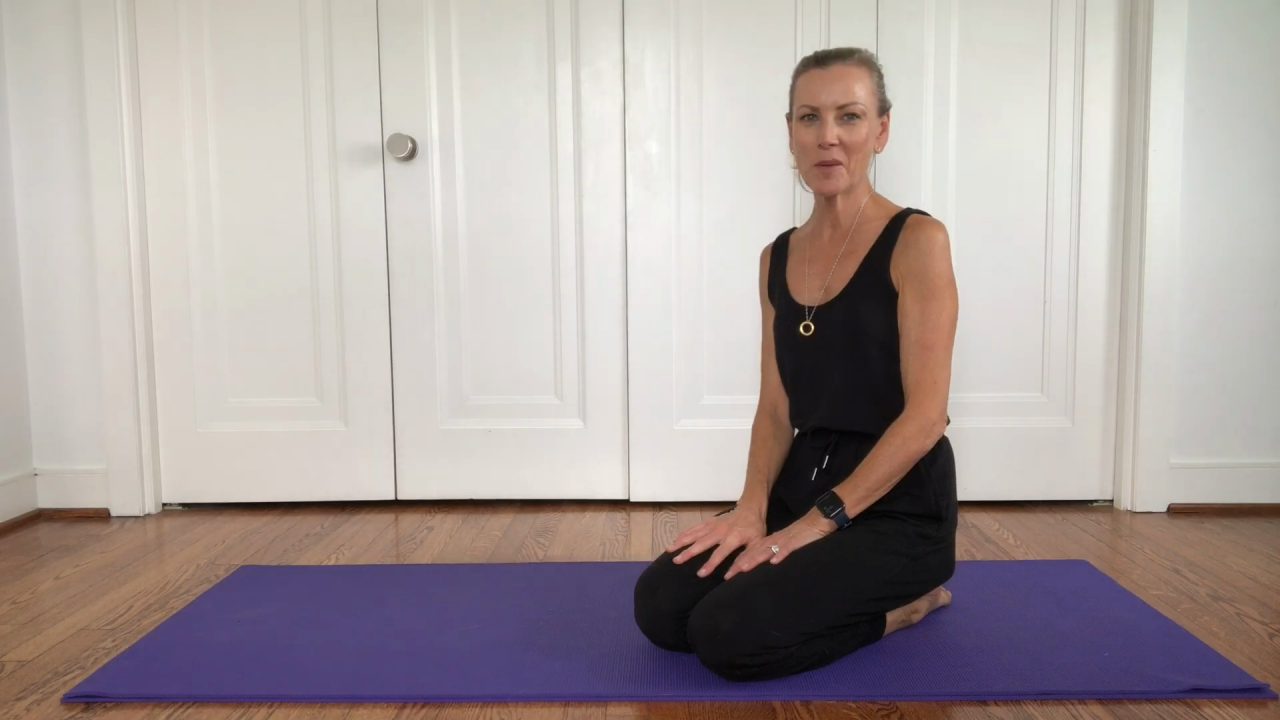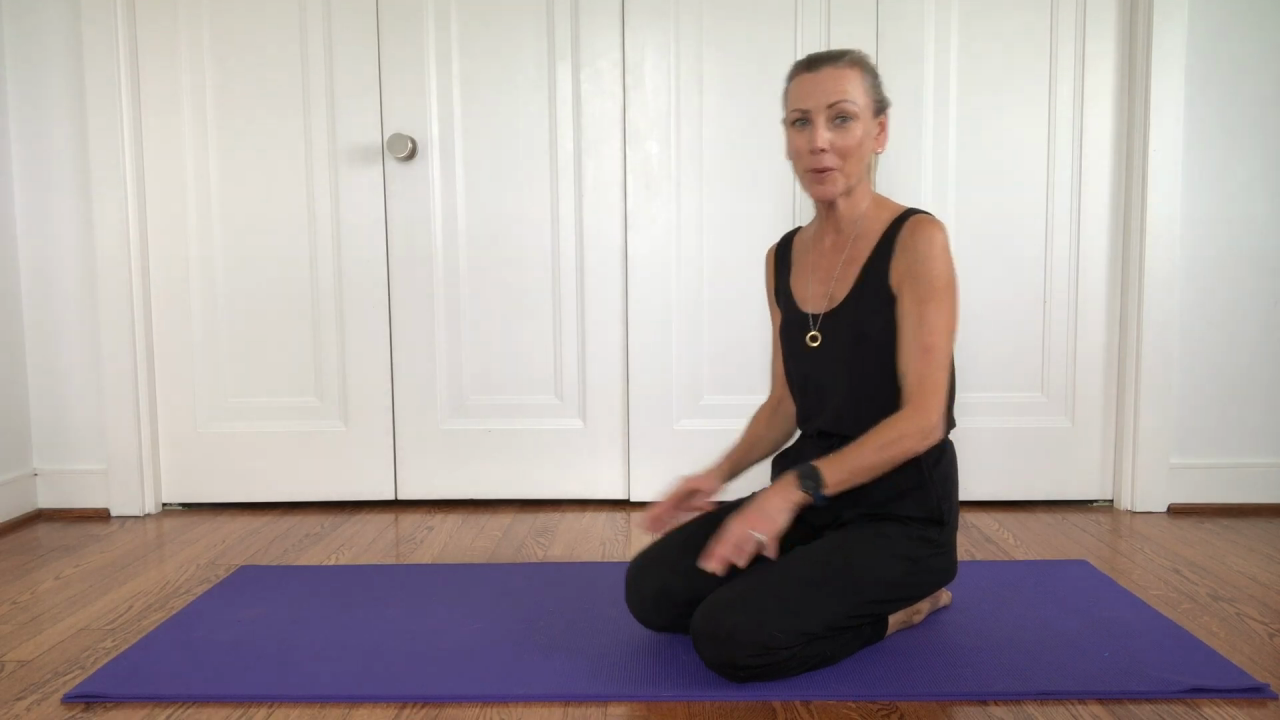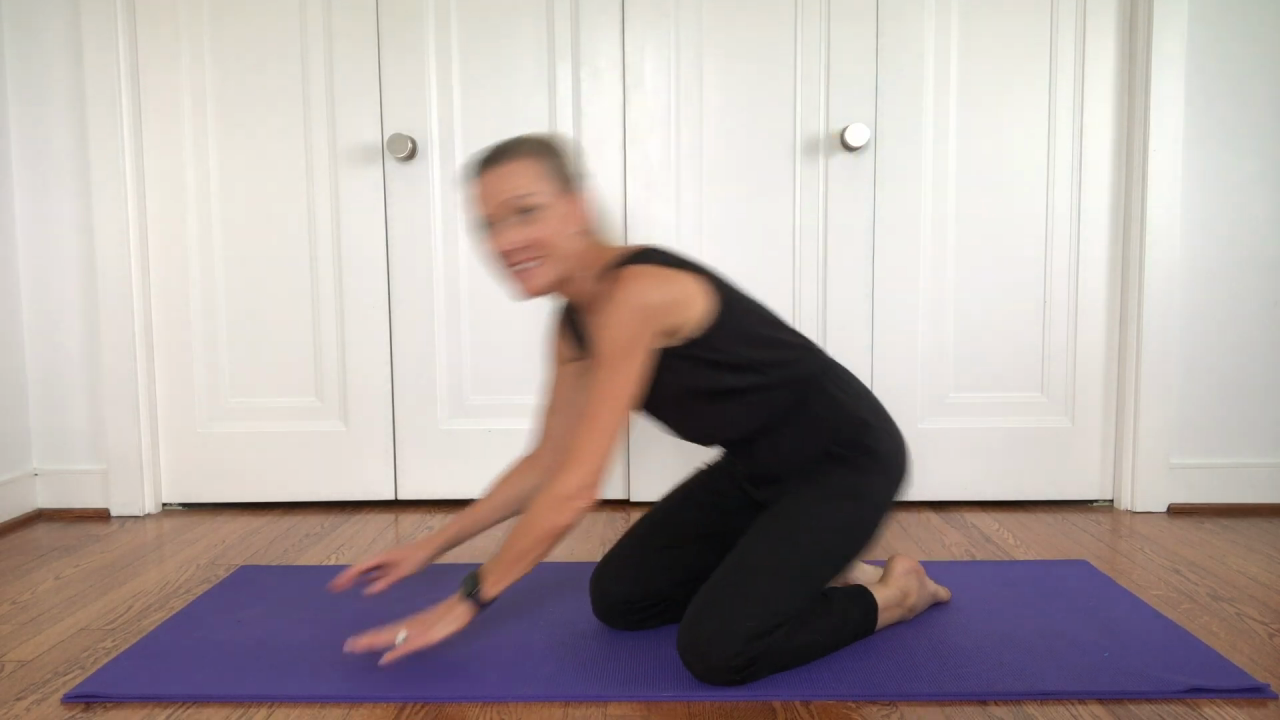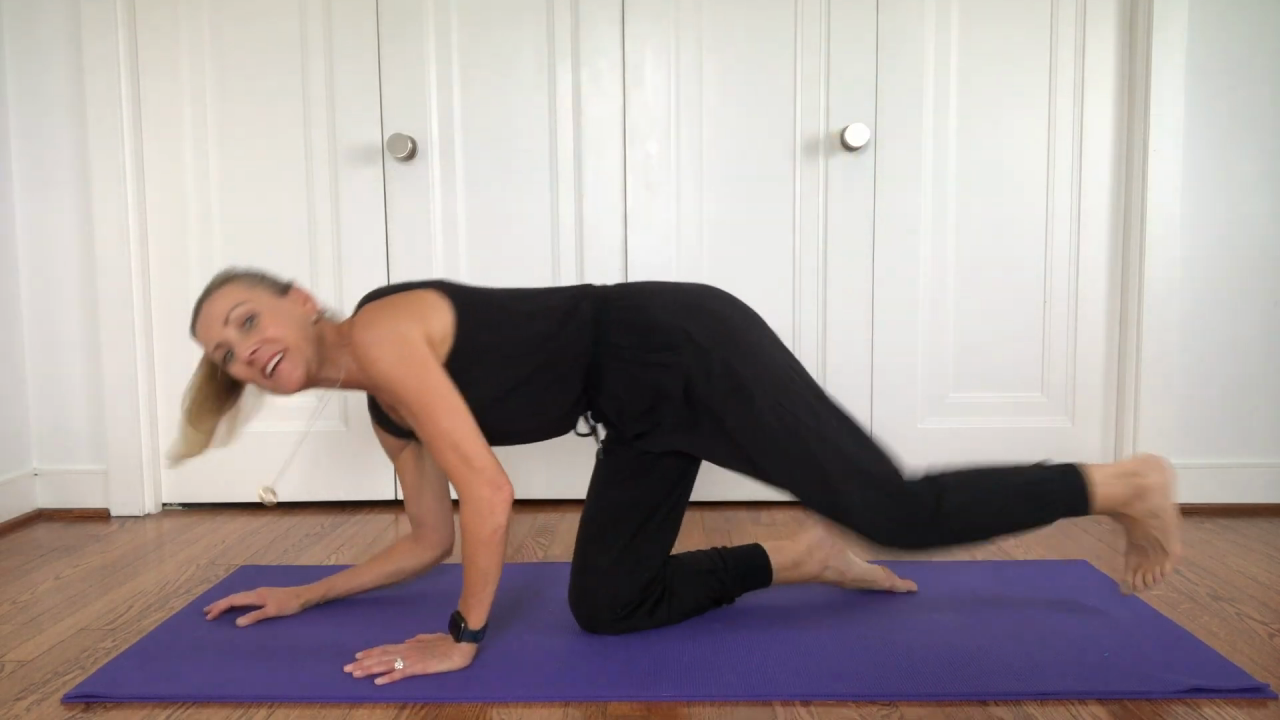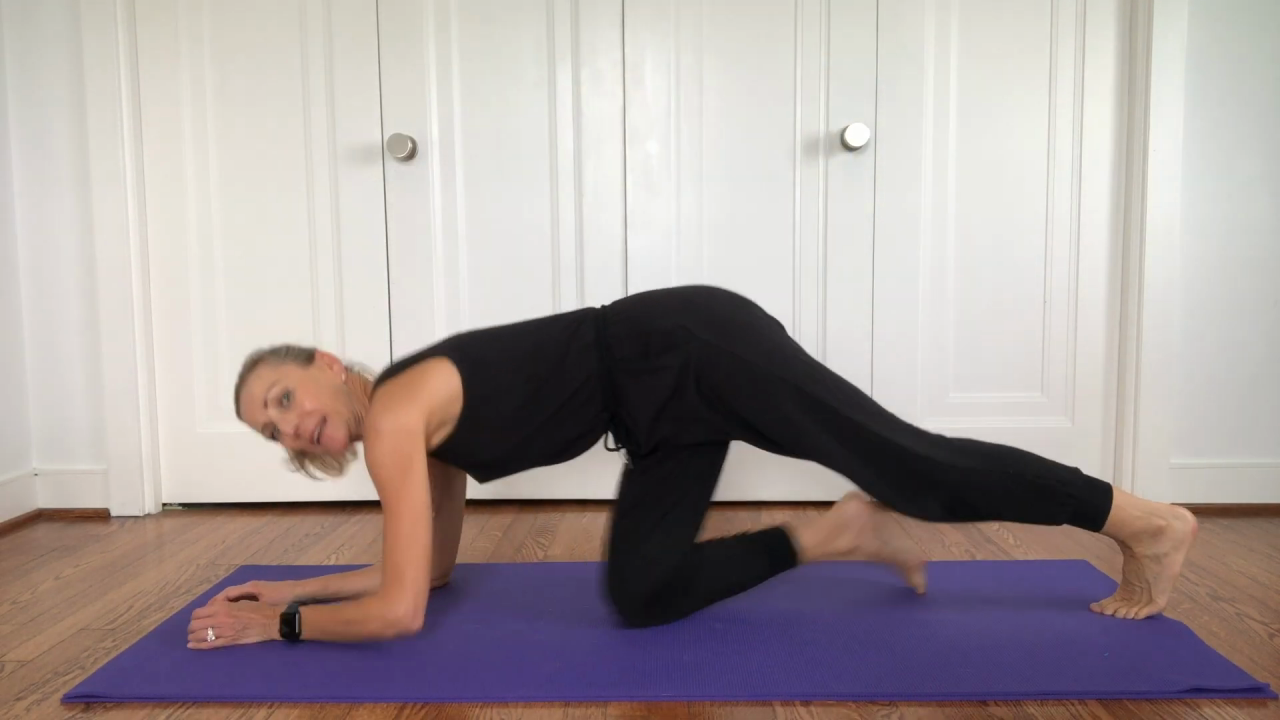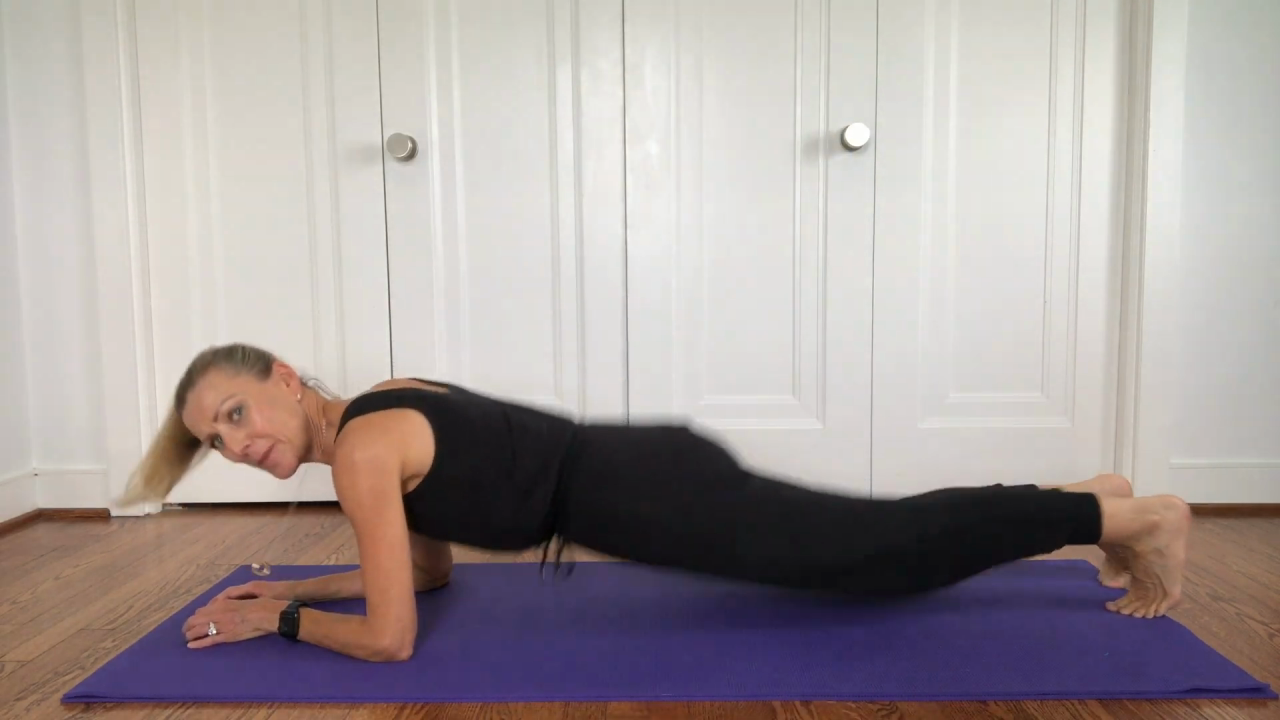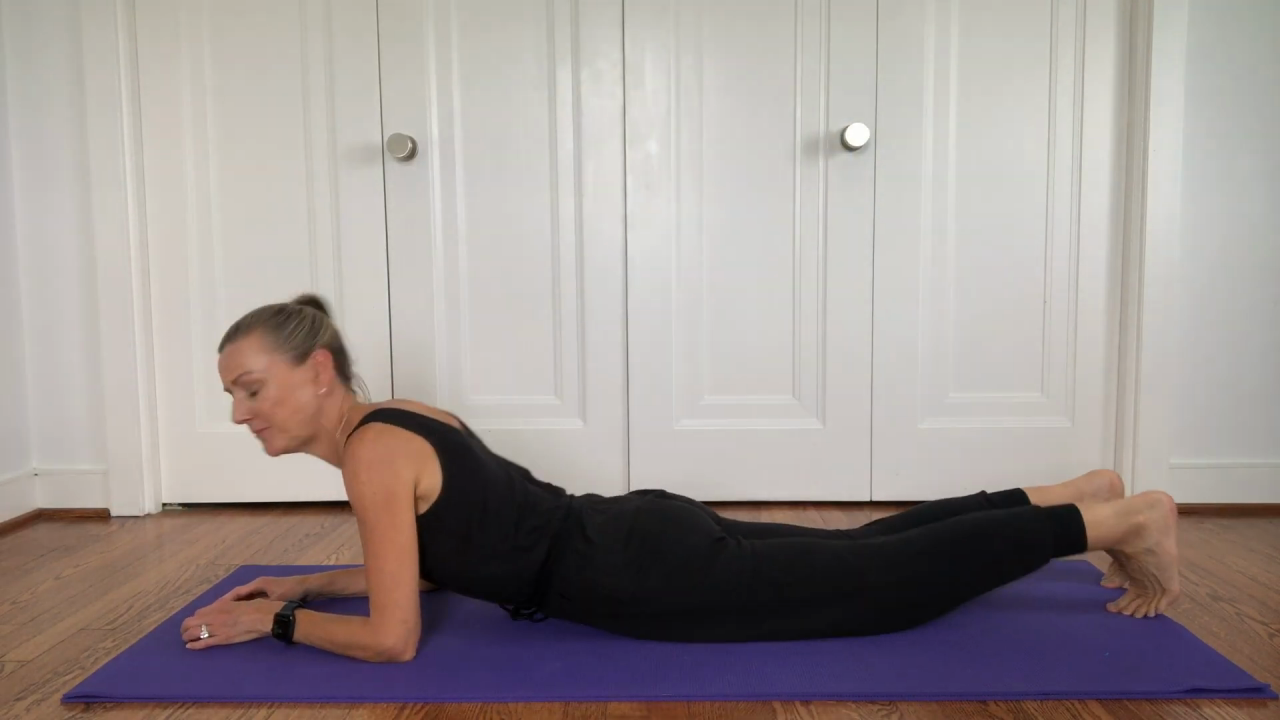
dt=0.5s
person 1, frame 1
left shoulder: (916, 240)
right shoulder: (777, 258)
left elbow: (925, 415)
right elbow: (776, 407)
left wrist: (821, 521)
right wrist: (752, 507)
left hip: (895, 506)
right hip: (803, 485)
left knee: (727, 634)
right knee: (661, 609)
left ankle: (902, 601)
right ankle: (842, 590)
person 1, frame 2
left shoulder: (917, 241)
right shoulder: (783, 257)
left elbow: (922, 420)
left wrist: (792, 489)
right wrist: (719, 475)
left hip: (900, 511)
right hip: (808, 489)
left knee: (730, 636)
right knee: (653, 592)
left ankle: (903, 602)
right ankle: (819, 579)
person 1, frame 3
left shoulder: (635, 296)
right shoulder: (574, 323)
left elbow: (572, 492)
right elbow: (547, 463)
left wrist: (471, 602)
right wrist: (429, 548)
left hip: (842, 455)
right hip: (763, 457)
left knee: (716, 649)
right knee: (620, 598)
left ankle: (888, 592)
right ankle: (809, 549)
person 1, frame 4
left shoulder: (377, 332)
right shoulder: (386, 406)
left elbow: (489, 495)
right elbow: (428, 541)
left wrist: (461, 636)
right wrist: (304, 596)
left hip: (685, 351)
right hip: (643, 404)
left knee: (891, 508)
right knee: (608, 609)
left ankle: (1118, 485)
right ankle: (800, 556)
person 1, frame 5
left shoulder: (396, 415)
right shoulder: (415, 422)
left elbow: (400, 610)
right elbow: (428, 566)
left wrist: (279, 625)
right wrist: (298, 587)
left hip: (690, 346)
right hip: (673, 387)
left knee: (902, 464)
right knee: (641, 597)
left ankle: (1143, 521)
right ankle: (831, 533)
person 1, frame 6
left shoulder: (359, 447)
right shoulder: (380, 415)
left elbow: (391, 636)
right elbow: (425, 567)
left wrist: (279, 620)
right wrist: (288, 586)
left hip: (646, 501)
right hip: (644, 475)
left knee: (893, 553)
right knee: (873, 534)
left ankle: (1129, 516)
right ankle: (1089, 501)
person 1, frame 7
left shoulder: (370, 453)
right shoulder: (395, 419)
left elbow: (394, 637)
right elbow: (430, 558)
left wrist: (277, 626)
right wrist: (303, 584)
left hip: (638, 583)
right hip: (643, 539)
left knee: (892, 582)
right knee: (862, 549)
left ankle: (1115, 519)
right ankle: (1069, 496)
